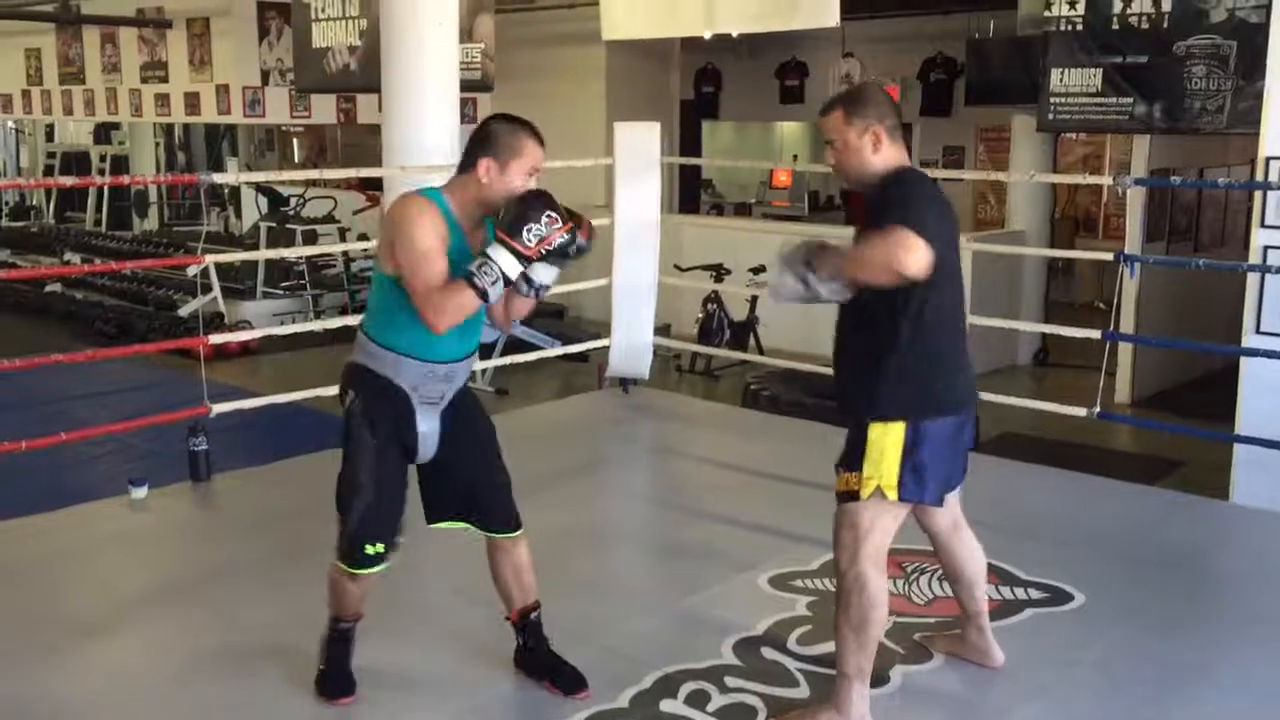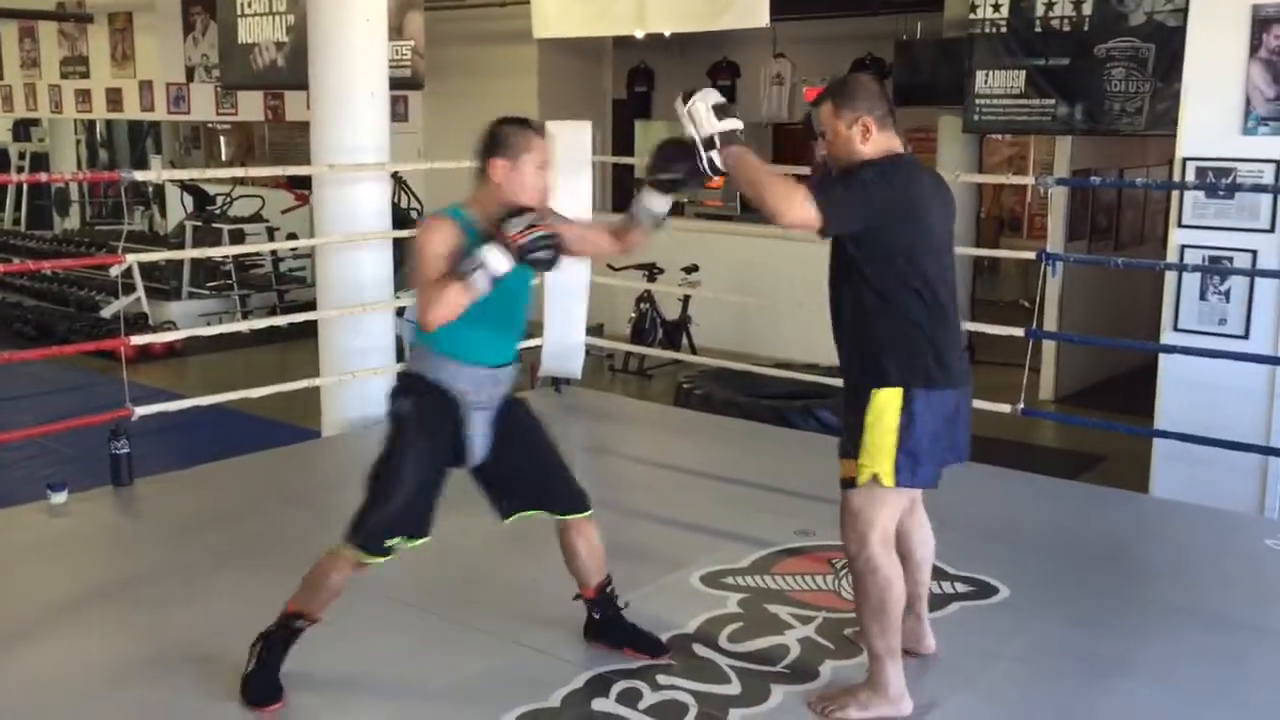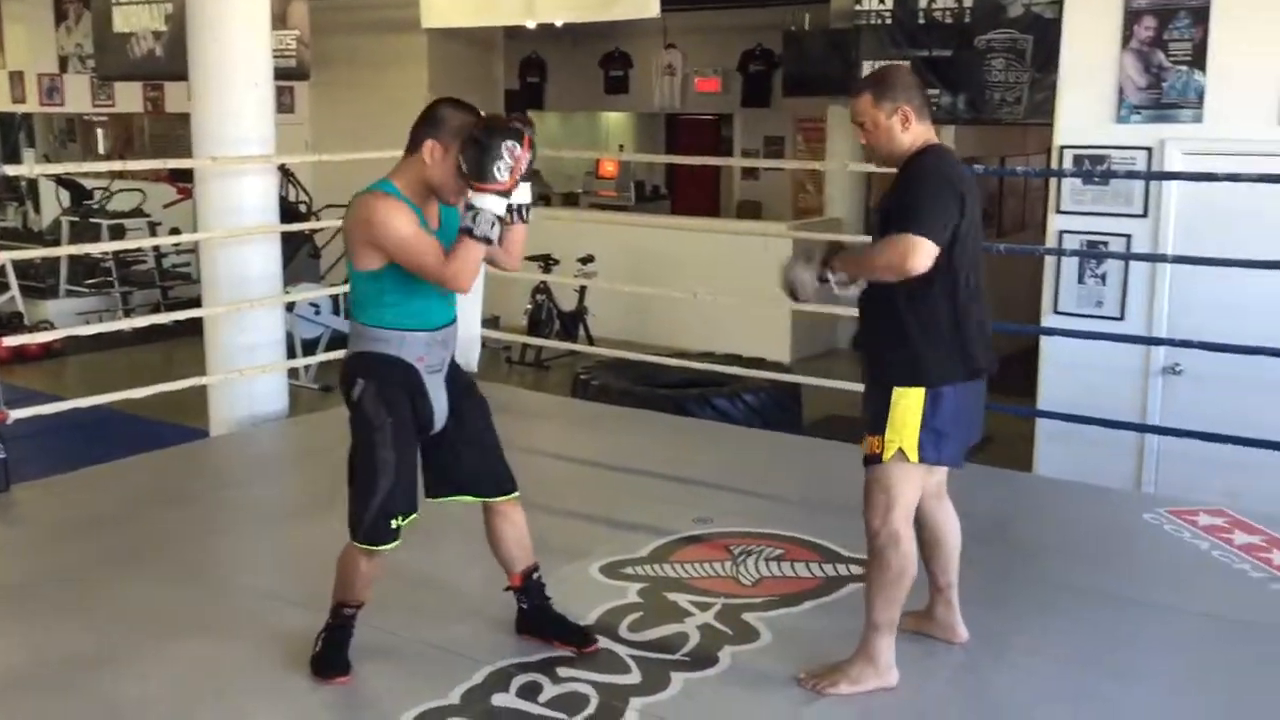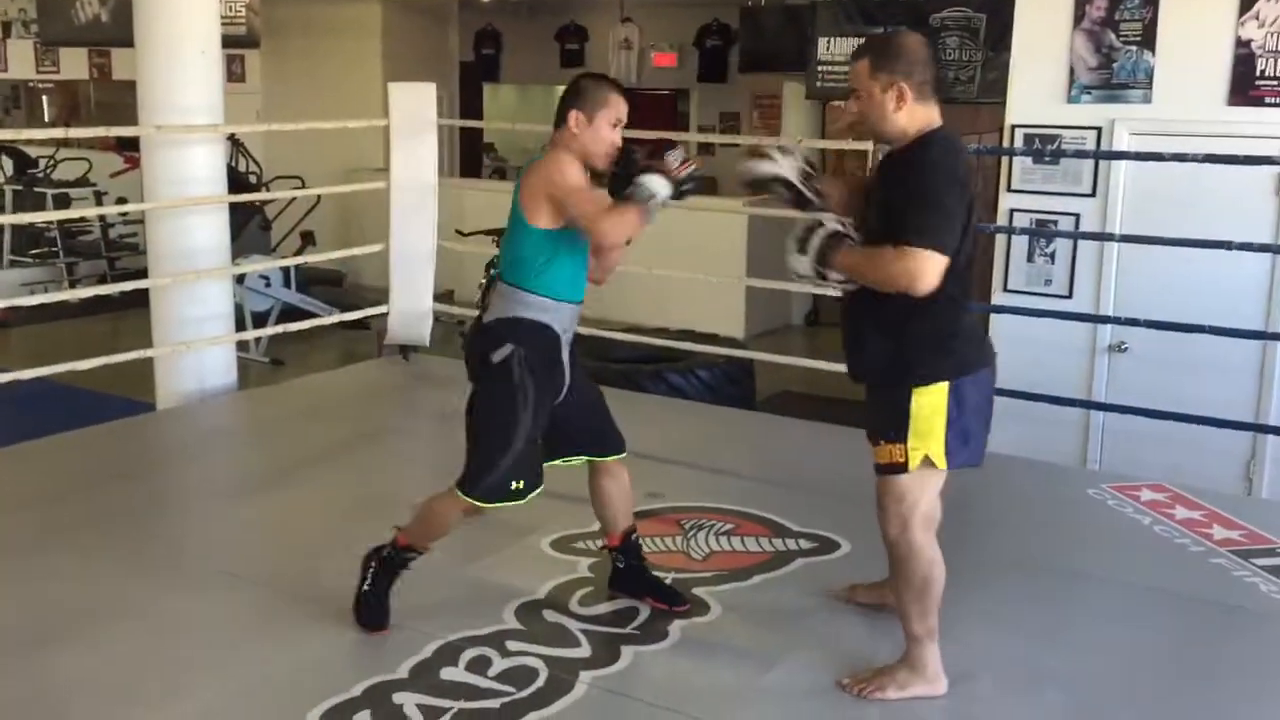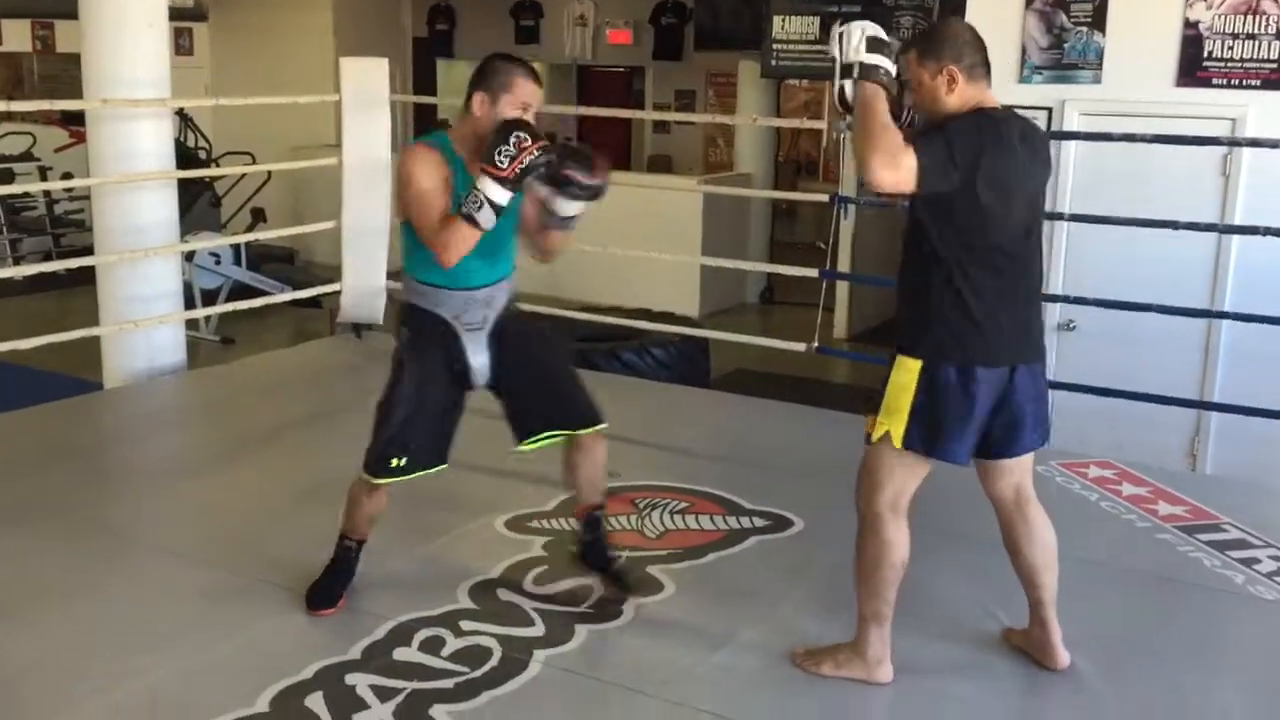
dt=1s
person 1, frame 1
left shoulder: (908, 193)
right shoulder: (900, 195)
left elbow: (906, 259)
left wrist: (826, 261)
right wrist: (845, 274)
left hip: (905, 408)
right hip: (933, 397)
left knee: (858, 549)
right knee: (942, 519)
right ankle: (979, 636)
person 1, frame 2
left shoulder: (882, 182)
right shoulder: (919, 182)
left elbow: (789, 209)
left wrist: (725, 141)
left hip: (900, 386)
right hip: (927, 377)
left knee: (867, 533)
right knee: (904, 505)
right ankle: (915, 626)
person 1, frame 3
left shoulder: (930, 173)
right shoulder: (930, 172)
left elbow: (911, 257)
left wrist: (840, 263)
right wrist: (853, 261)
left hip: (924, 375)
right hip: (939, 367)
left knee: (887, 512)
right knee: (927, 494)
left ankle: (875, 658)
right ankle: (945, 613)
person 1, frame 4
left shoulder: (935, 165)
right shoulder: (913, 155)
left elbow: (915, 273)
right elbow: (873, 218)
left wrist: (830, 252)
right wrist: (801, 183)
left hip: (928, 368)
right hip: (917, 360)
left knee: (901, 514)
right knee: (914, 495)
left ankle: (921, 665)
right ankle: (909, 592)
person 1, frame 5
left shoulder: (964, 138)
right shoulder: (1029, 141)
left elbow: (887, 171)
left wrist: (870, 83)
left hip: (951, 357)
right hip: (1018, 351)
left knee: (882, 495)
right knee: (1014, 493)
left ankle: (869, 651)
right ankle: (1046, 633)
person 2, frame 1
left shoulder: (491, 223)
right shoulder: (416, 215)
left elbow: (507, 319)
right elbow: (438, 314)
left wrist: (542, 264)
right wrist: (512, 250)
left hip: (449, 396)
right hip: (382, 395)
left knee: (505, 525)
right knee: (363, 548)
left ankle: (532, 645)
right ankle: (339, 643)
person 2, frame 2
left shoulder: (535, 222)
right shoulder: (441, 230)
left elbow: (619, 245)
right elbow: (433, 314)
left wrist: (656, 194)
right wrist: (496, 251)
left hip: (495, 402)
right hip: (435, 403)
left knee: (574, 511)
right knee: (373, 542)
left ankle: (604, 617)
right ankle: (275, 644)
person 2, frame 3
left shoulder: (447, 200)
right shoulder: (377, 209)
left elbow: (509, 256)
right elbow: (457, 276)
left wrist: (513, 182)
right wrist: (489, 190)
left hip: (439, 369)
right hip: (385, 377)
left knee: (501, 493)
right knee: (377, 529)
left ankle: (534, 609)
right ankle: (338, 629)
person 2, frame 4
left shoulder: (573, 180)
right shoulder: (559, 169)
left elbow: (598, 270)
right elbow: (615, 230)
left wrist: (638, 192)
right wrist: (662, 181)
left hip: (551, 343)
right hip: (515, 344)
left knee: (608, 455)
right knee: (484, 489)
left ankle: (628, 568)
right ankle: (385, 563)
person 2, frame 5
left shoulder: (514, 158)
right shoulder: (424, 160)
left elbow: (546, 250)
right elbow: (447, 252)
left wrist: (569, 191)
right wrist: (498, 181)
left hip: (498, 321)
right hip: (434, 329)
left knee: (583, 426)
right knee: (383, 465)
left ankle: (593, 544)
right ankle: (344, 561)
